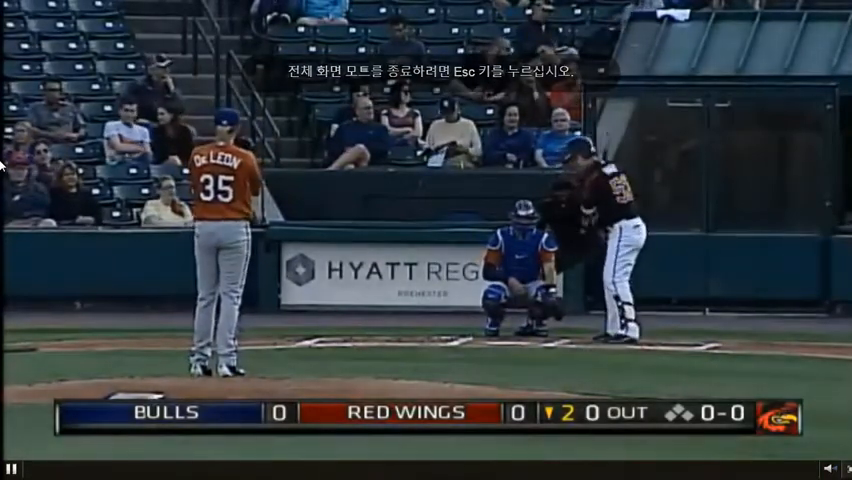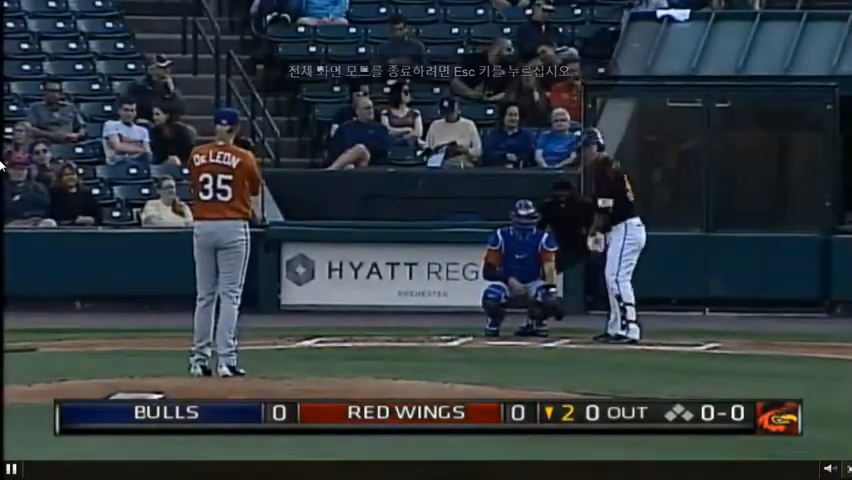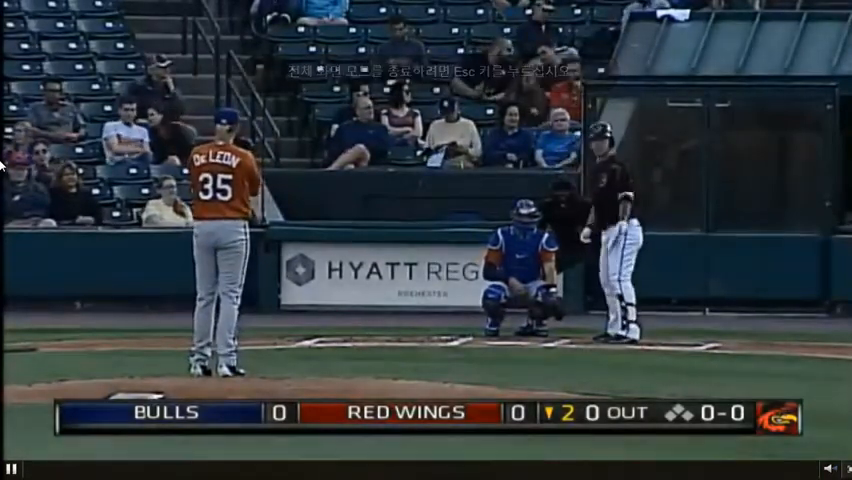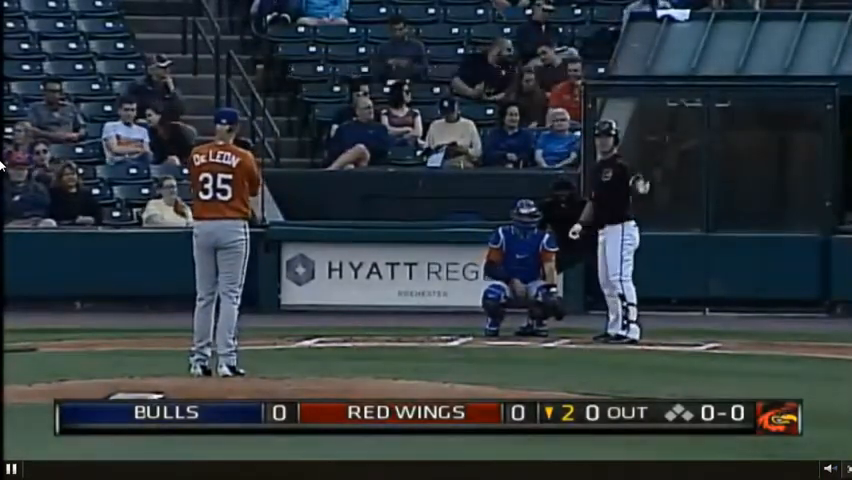
dt=0.2s
person 1, frame 1
left shoulder: (197, 155)
right shoulder: (245, 158)
right elbow: (256, 190)
left hip: (204, 228)
right hip: (234, 229)
left knee: (205, 295)
right knee: (230, 296)
left ankle: (199, 359)
right ankle: (226, 360)
person 1, frame 2
left shoulder: (196, 155)
right shoulder: (244, 158)
right elbow: (255, 190)
left hip: (202, 227)
right hip: (233, 228)
left knee: (204, 295)
right knee: (230, 295)
left ankle: (199, 359)
right ankle: (226, 360)
person 1, frame 3
left shoulder: (196, 155)
right shoulder: (244, 157)
right elbow: (255, 190)
left hip: (202, 227)
right hip: (233, 228)
left knee: (204, 295)
right knee: (230, 295)
left ankle: (199, 359)
right ankle: (226, 360)
person 1, frame 4
left shoulder: (196, 155)
right shoulder: (244, 157)
right elbow: (254, 189)
left hip: (202, 227)
right hip: (232, 227)
left knee: (204, 295)
right knee: (229, 295)
left ankle: (199, 359)
right ankle: (226, 359)
person 2, frame 1
left shoulder: (592, 177)
right shoulder: (611, 168)
left elbow: (588, 213)
left wrist: (587, 221)
right wrist: (597, 218)
left hip: (623, 230)
right hip: (633, 227)
left knee: (615, 279)
right knee: (612, 280)
left ankle: (628, 329)
right ankle: (614, 328)
person 2, frame 2
left shoulder: (606, 169)
right shoulder: (606, 168)
left elbow: (604, 207)
left wrist: (595, 233)
right wrist: (597, 232)
left hip: (625, 229)
right hip: (618, 230)
left knee: (617, 278)
right knee: (612, 279)
left ankle: (629, 330)
right ankle: (615, 329)
person 2, frame 3
left shoulder: (615, 167)
right shoulder: (597, 169)
left elbow: (625, 196)
left wrist: (623, 220)
right wrist: (589, 226)
left hip: (624, 230)
right hip: (609, 231)
left knee: (620, 278)
right knee: (607, 280)
left ankle: (629, 330)
right ankle: (616, 329)
person 2, frame 4
left shoulder: (619, 165)
right shoulder: (597, 167)
left elbow: (633, 179)
left wrist: (640, 184)
right wrist: (580, 223)
left hip: (620, 229)
right hip: (605, 230)
left knee: (621, 279)
right knee: (606, 281)
left ankle: (630, 330)
right ankle: (615, 328)
person 3, frame 1
left shoulder: (543, 239)
right shoulder: (500, 237)
left elbow: (549, 267)
right elbow: (488, 271)
left wrist: (552, 291)
right wrist: (509, 280)
left hip: (532, 285)
right hip: (507, 285)
left knee: (550, 300)
right knee: (491, 297)
left ankle: (535, 323)
right ankle: (493, 323)
person 3, frame 2
left shoulder: (543, 238)
right shoulder: (501, 236)
left elbow: (549, 267)
right elbow: (488, 271)
left wrist: (552, 291)
right wrist: (509, 280)
left hip: (532, 285)
right hip: (508, 285)
left knee: (550, 299)
right knee: (491, 297)
left ankle: (535, 323)
right ankle: (494, 323)
person 3, frame 3
left shoulder: (543, 238)
right shoulder: (501, 236)
left elbow: (550, 267)
right elbow: (488, 271)
left wrist: (552, 291)
right wrist: (510, 280)
left hip: (532, 285)
right hip: (508, 284)
left knee: (549, 299)
right knee: (491, 297)
left ankle: (536, 323)
right ankle: (494, 323)
person 3, frame 4
left shoulder: (544, 239)
right shoulder: (502, 235)
left elbow: (550, 267)
right elbow: (490, 269)
left wrist: (553, 291)
right wrist: (512, 281)
left hip: (532, 285)
right hip: (508, 284)
left knee: (549, 299)
right knee: (491, 296)
left ankle: (535, 323)
right ankle: (493, 324)
